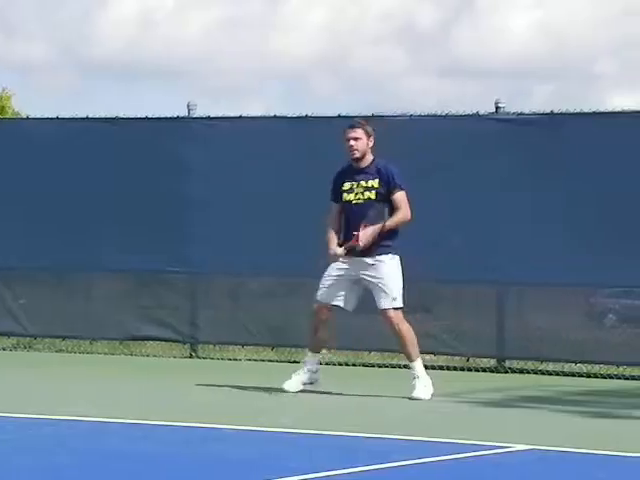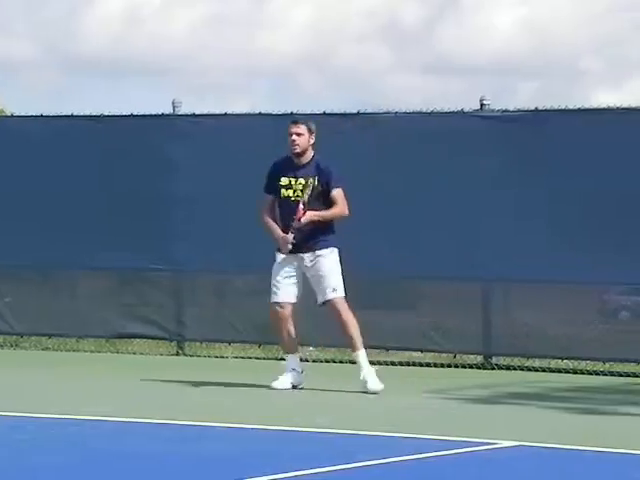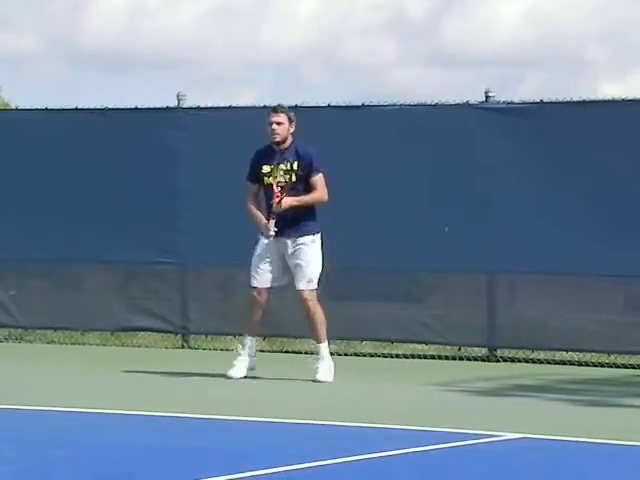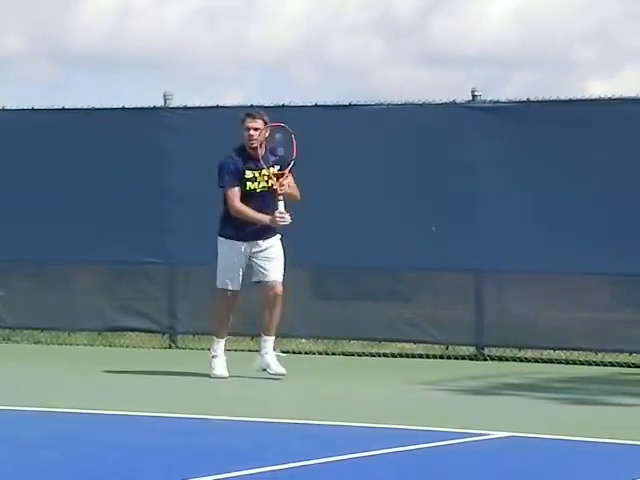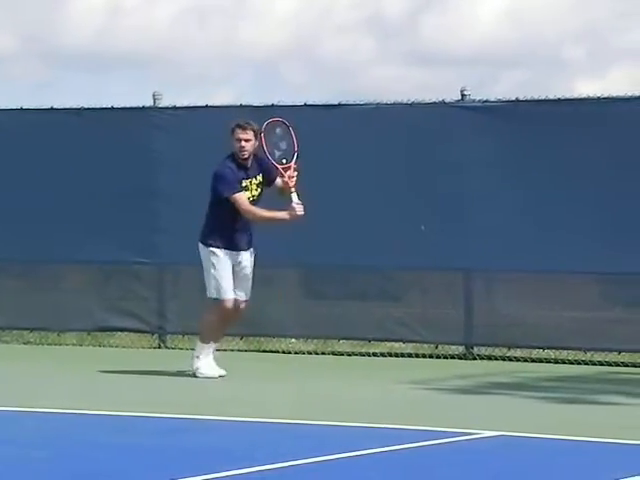
dt=0.3s
person 1, frame 1
left shoulder: (386, 172)
right shoulder: (341, 176)
left elbow: (404, 213)
left wrist: (375, 230)
right wrist: (333, 243)
left hip: (381, 256)
right hip: (346, 257)
left knee: (394, 315)
right knee: (321, 311)
left ankle: (421, 377)
right ankle: (309, 370)
person 1, frame 2
left shoulder: (323, 169)
right shoulder: (277, 169)
left elbow: (342, 209)
right elbow: (267, 211)
left wrist: (313, 216)
right wrist: (278, 234)
left hip: (321, 249)
right hip: (289, 252)
left knee: (339, 306)
right knee: (280, 310)
left ankle: (365, 368)
right ankle: (293, 368)
person 1, frame 3
left shoulder: (305, 155)
right shoulder: (259, 158)
left elbow: (322, 195)
right elbow: (252, 199)
left wrist: (292, 201)
right wrist: (262, 221)
left hip: (303, 236)
right hip: (271, 237)
left knee: (307, 296)
right knee: (257, 294)
left ankle: (324, 359)
right ankle: (246, 355)
person 1, frame 4
left shoulder: (277, 158)
right shoulder: (231, 162)
left elbow: (296, 193)
right elbow: (234, 206)
left wrist: (285, 188)
right wrist: (267, 219)
left hip: (267, 238)
right hip: (233, 237)
left knee: (275, 290)
right knee: (228, 295)
left ankle: (267, 353)
right ankle: (218, 354)
person 1, frame 5
left shoulder: (262, 164)
right shoulder: (225, 171)
left elbow: (283, 188)
right elbow: (247, 211)
left wrist: (289, 183)
right wrist: (286, 215)
left hip: (244, 246)
right hip: (217, 245)
left knee: (238, 306)
right knee: (224, 304)
left ankle: (207, 354)
right ankle: (200, 357)
